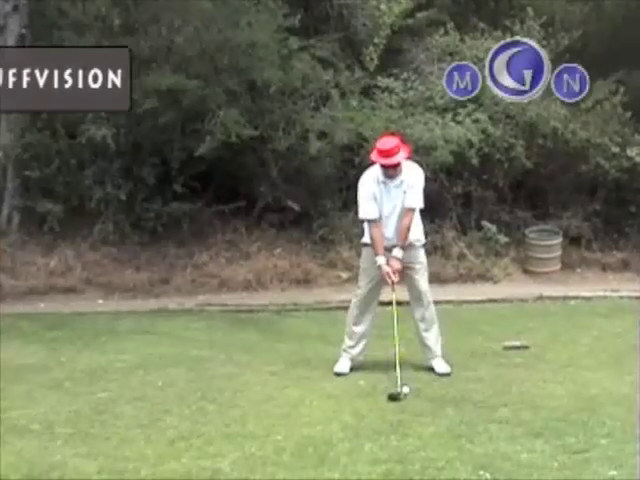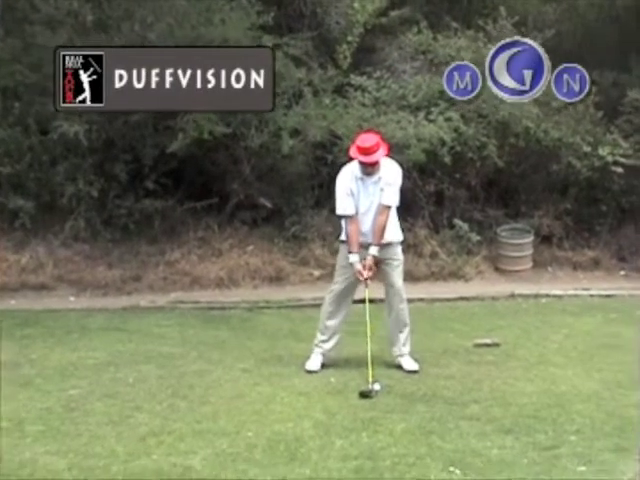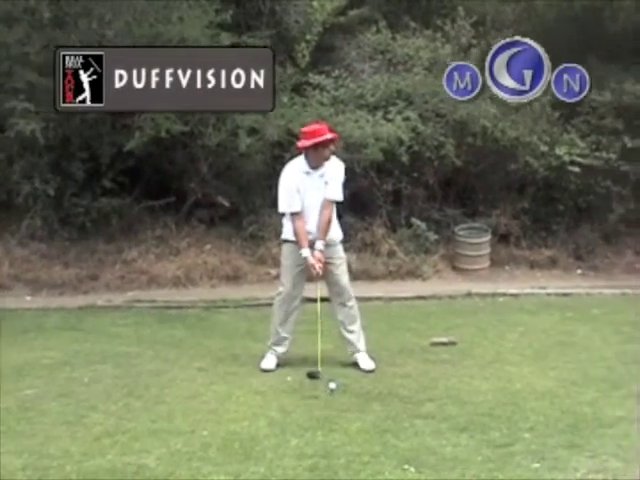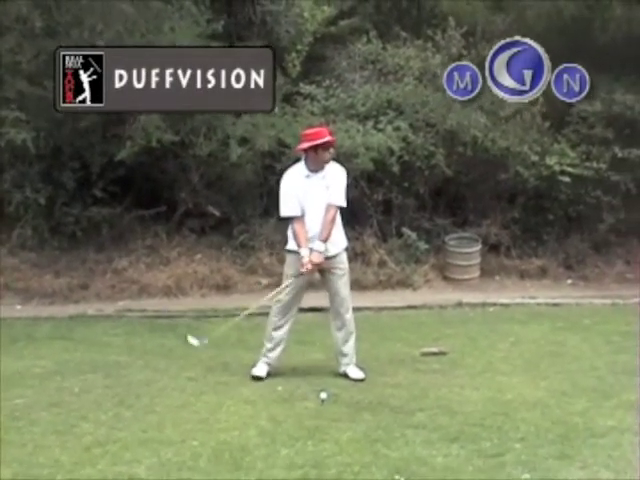
dt=1s
person 1, frame 1
left shoulder: (415, 173)
right shoulder: (367, 180)
left elbow: (407, 216)
right elbow: (373, 224)
left wrist: (397, 255)
right wrist: (381, 261)
left hip: (410, 245)
right hip: (376, 246)
left knee: (422, 298)
right knee: (363, 299)
left ankle: (435, 356)
right ankle: (348, 354)
person 1, frame 2
left shoulder: (393, 170)
right shoulder: (346, 176)
left elbow: (383, 213)
right elbow: (350, 220)
left wrist: (374, 252)
right wrist: (355, 257)
left hip: (388, 243)
right hip: (354, 242)
left knee: (397, 296)
right knee: (338, 295)
left ankle: (402, 352)
right ankle: (320, 350)
person 1, frame 3
left shoulder: (336, 167)
right shoulder: (291, 173)
left elbow: (327, 208)
right elbow: (296, 217)
left wrist: (319, 247)
right wrist: (306, 253)
left hip: (329, 241)
right hip: (296, 242)
left knee: (344, 293)
right knee: (287, 295)
left ankle: (359, 350)
right ankle: (274, 351)
person 1, frame 4
left shoulder: (337, 172)
right shoulder: (291, 178)
left elbow: (331, 212)
right elbow: (296, 220)
left wrist: (319, 249)
right wrist: (305, 252)
left hip: (333, 250)
right hip: (300, 250)
left knee: (342, 305)
right knee: (285, 303)
left ankle: (347, 362)
right ankle: (266, 359)
